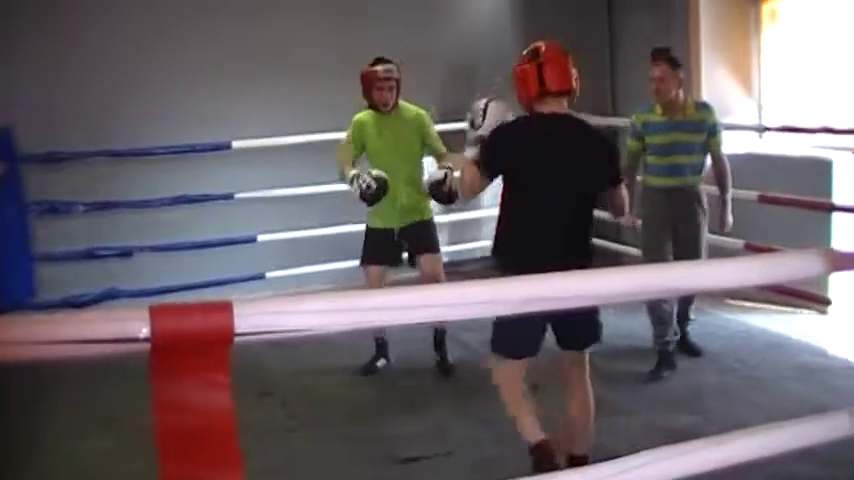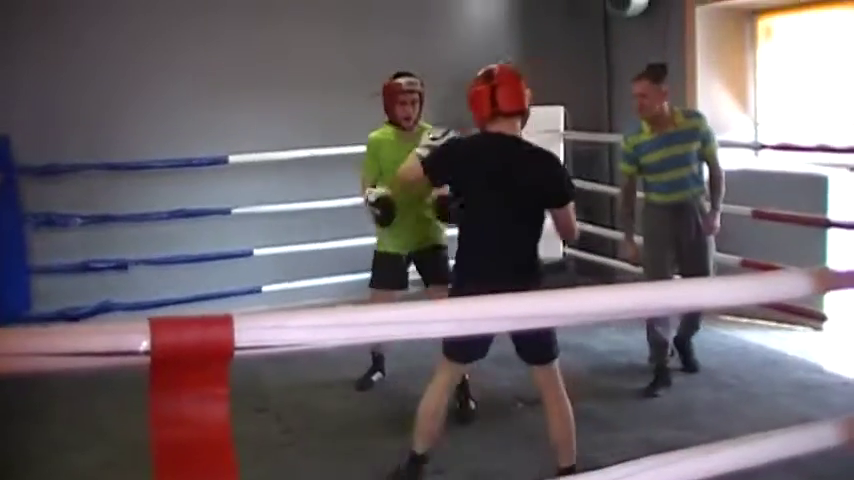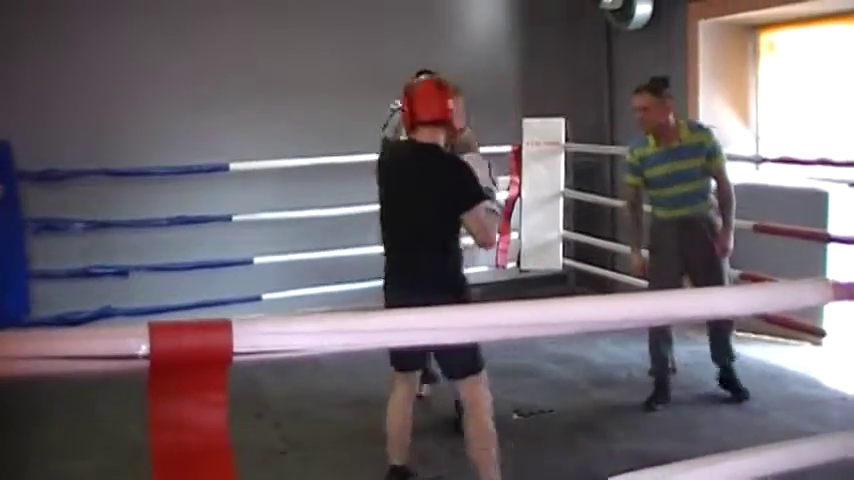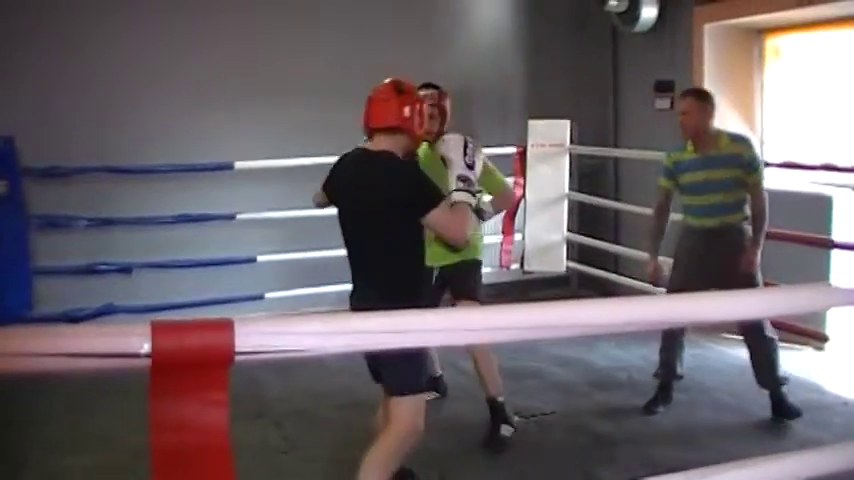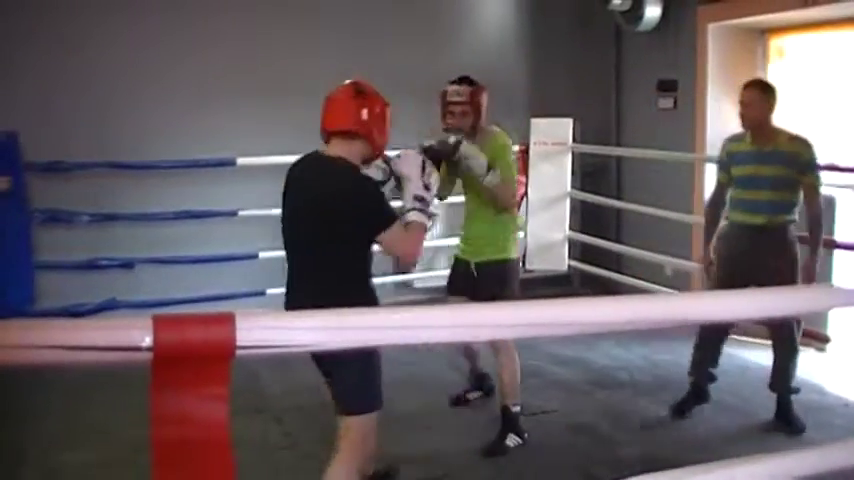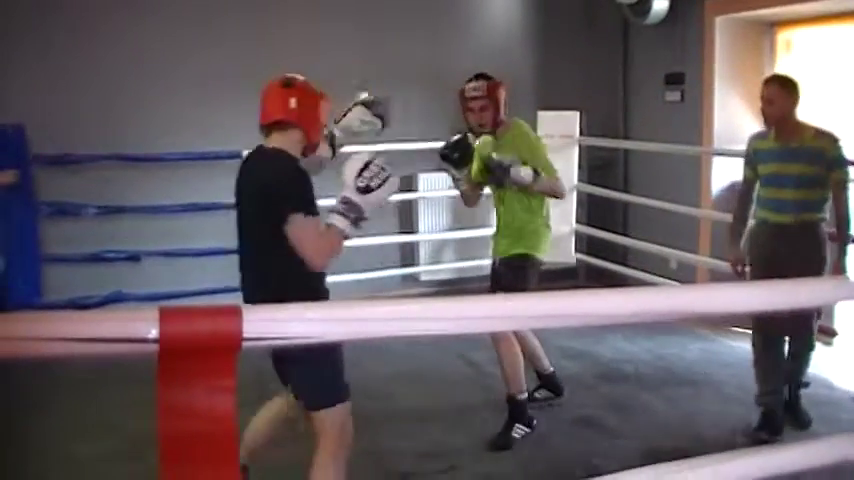
dt=0.3s
person 1, frame 1
left shoulder: (509, 136)
right shoulder: (598, 142)
left elbow: (467, 187)
right elbow: (620, 209)
left wrist: (483, 137)
left hip: (524, 277)
right hip: (577, 276)
left knee: (507, 374)
right knee: (577, 373)
left ankle: (545, 458)
right ankle: (579, 463)
person 1, frame 2
left shoulder: (458, 152)
right shoulder: (543, 164)
left elbow: (405, 176)
right elbow: (570, 231)
left wrist: (434, 148)
left hip: (472, 288)
right hip: (523, 288)
left knee: (447, 375)
right knee: (550, 383)
person 1, frame 3
left shoulder: (391, 157)
right shoulder: (453, 169)
right elbow: (486, 236)
right wrist: (485, 189)
left hip: (399, 294)
right hip: (444, 296)
left knee: (405, 384)
right knee: (475, 396)
person 1, frame 4
left shoulder: (346, 167)
right shoulder: (405, 176)
left elbow: (321, 198)
right elbow: (459, 233)
left hip: (366, 302)
right hip: (399, 307)
left knee: (394, 395)
right knee: (408, 422)
person 1, frame 5
left shoulder: (301, 171)
right shoulder: (358, 189)
right elbow: (408, 252)
right wrist: (419, 194)
left hip: (305, 314)
left knee: (355, 404)
right knee: (356, 436)
person 1, frame 6
left shoulder: (257, 164)
right shoulder: (287, 173)
right elbow: (316, 255)
left wrist: (343, 128)
right wrist: (357, 201)
left hip: (266, 310)
left knee: (294, 396)
right knee: (335, 431)
person 2, frame 1
left shoulder: (417, 117)
right shoulder: (361, 123)
left elbow: (441, 154)
right elbow: (344, 162)
left wrist: (444, 174)
right wrist: (356, 176)
left hip: (417, 213)
right hip: (380, 218)
left knee: (434, 276)
right knee: (373, 286)
left ankle: (440, 343)
right ankle: (381, 350)
person 2, frame 2
right shoulder: (377, 141)
right elbow: (368, 186)
left wrist: (445, 195)
right wrist: (374, 198)
left hip: (429, 237)
right hip: (391, 241)
right knee: (379, 308)
left ankle: (462, 387)
right ankle: (378, 364)
person 2, frame 3
left shoulder: (451, 133)
right shoulder: (403, 133)
left elbow: (472, 148)
left wrist: (458, 123)
right wrist: (390, 135)
left ankle: (461, 396)
right ankle: (425, 371)
person 2, frame 4
left shoulder: (466, 151)
right shoulder: (418, 153)
left elbow: (507, 195)
left wrist: (476, 215)
left hip: (462, 255)
right hip: (430, 254)
left ankle: (500, 414)
right ankle: (436, 382)
person 2, frame 5
left shoulder: (499, 144)
right shoulder: (455, 143)
left elbow: (510, 201)
right elbow: (442, 192)
left wrist: (478, 165)
right wrist: (433, 171)
left hip: (499, 251)
right hip: (469, 248)
left knee: (498, 335)
left ankle: (513, 424)
right ankle: (480, 379)
person 2, frame 6
left shoulder: (523, 138)
right shoulder: (481, 145)
left elbow: (557, 188)
right elbow: (470, 199)
left wrist: (525, 175)
right wrist: (460, 169)
left hip: (525, 246)
right hip: (504, 245)
left ankle: (520, 416)
right ankle: (550, 381)
person 3, frame 1
left shoulder: (704, 114)
right shoulder: (642, 119)
left elbow: (719, 161)
right elbow: (631, 164)
left wrist: (726, 205)
left hip: (691, 198)
right hip: (655, 198)
left ankle: (681, 331)
right ankle: (664, 350)
person 3, frame 2
left shoulder: (695, 122)
right shoulder: (633, 141)
left elbow: (715, 169)
right elbow: (627, 190)
left wrist: (716, 211)
right wrist: (628, 239)
left hip: (695, 211)
right hip: (658, 216)
left ankle: (684, 339)
right ankle: (661, 369)
person 3, frame 3
left shoulder: (702, 136)
right shoulder: (638, 153)
left elbow: (723, 184)
right elbow: (634, 203)
left wrist: (728, 229)
right wrist: (636, 251)
left hip: (704, 227)
right hip: (665, 232)
left ankle: (727, 370)
right ankle: (662, 382)
person 3, frame 4
left shoulder: (741, 149)
right shoulder: (676, 158)
left elbow: (759, 200)
right elbow: (662, 207)
left wrist: (755, 247)
right wrist: (653, 255)
left hip: (734, 240)
right hip: (693, 241)
left knee: (754, 321)
left ankle: (777, 395)
right ankle: (665, 387)
person 3, frame 5
left shoulder: (798, 148)
right shoulder: (732, 146)
left elbow: (813, 205)
right elbow: (718, 198)
left wrist: (813, 256)
right wrist: (707, 246)
left hip: (778, 241)
right hip: (735, 238)
left knee: (785, 326)
right knee: (716, 317)
left ankle: (784, 403)
right ankle: (698, 387)
person 3, frame 6
left shoulder: (825, 144)
right shoulder: (757, 144)
left elbow: (841, 203)
right elbow: (745, 194)
left wrist: (841, 255)
right wrist: (735, 244)
left hip: (807, 240)
right hip: (766, 239)
left knee: (803, 327)
right knee: (766, 327)
left ankle: (792, 396)
right ankle: (771, 411)
